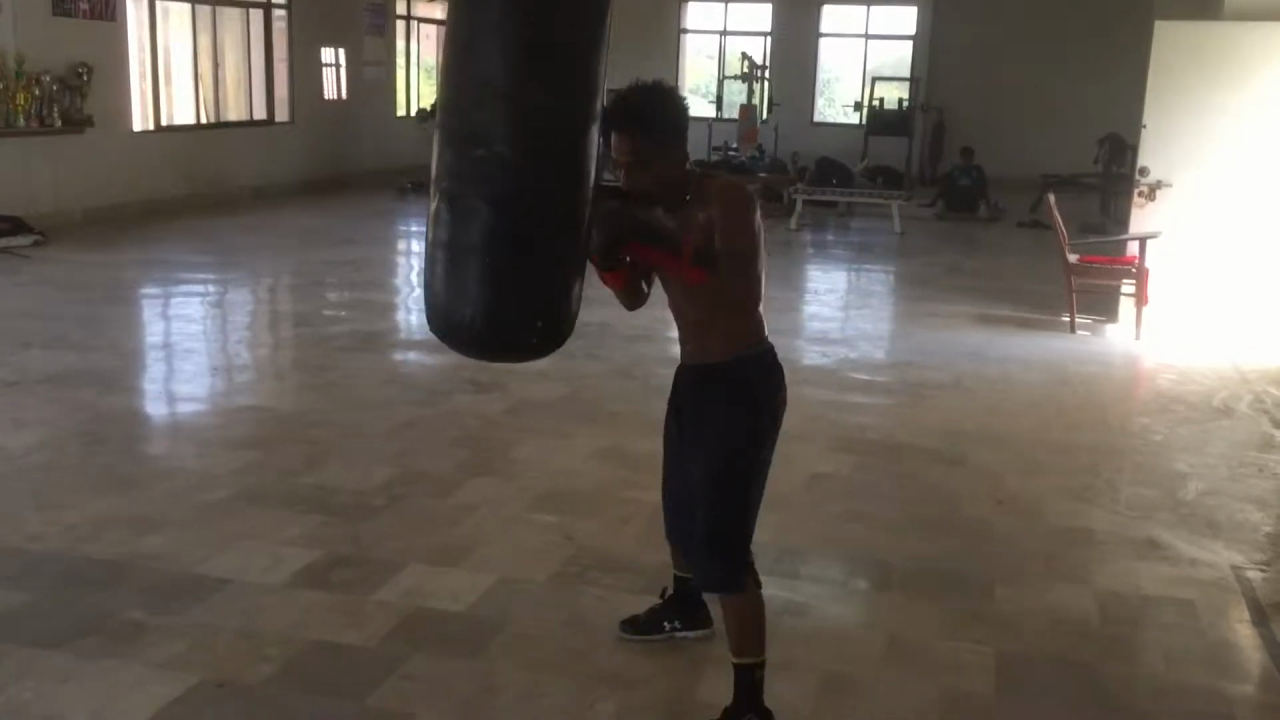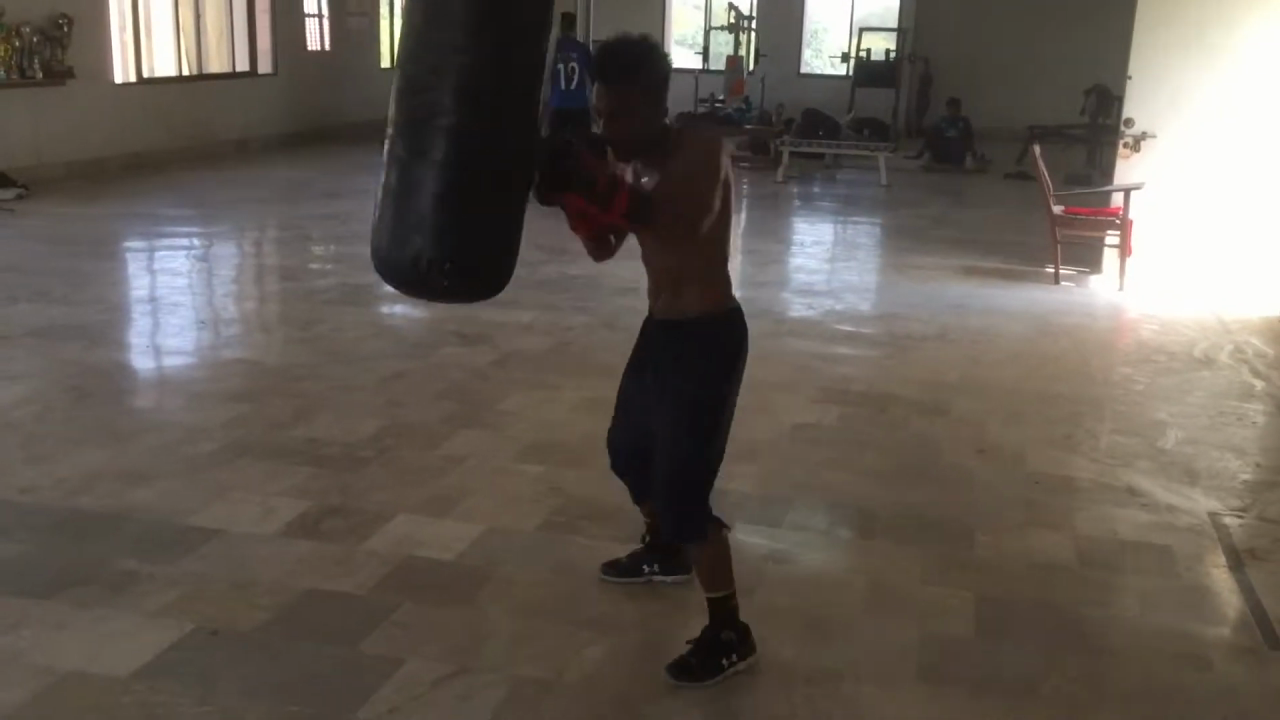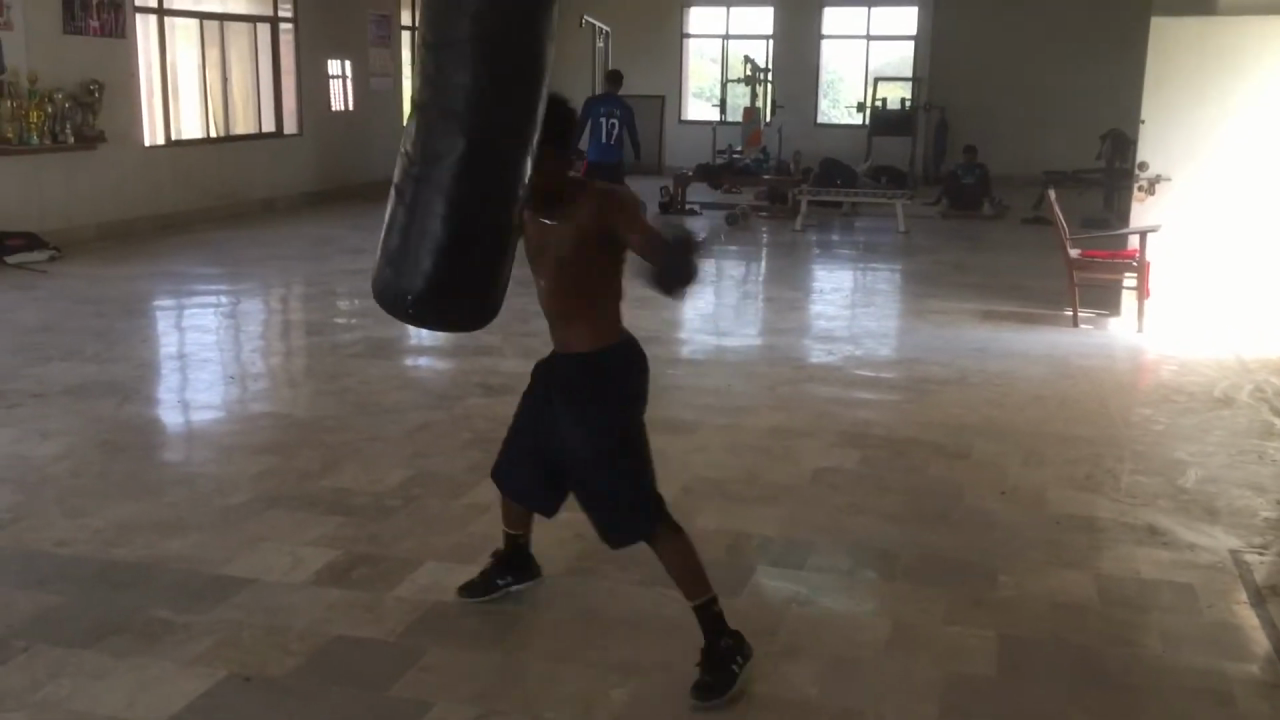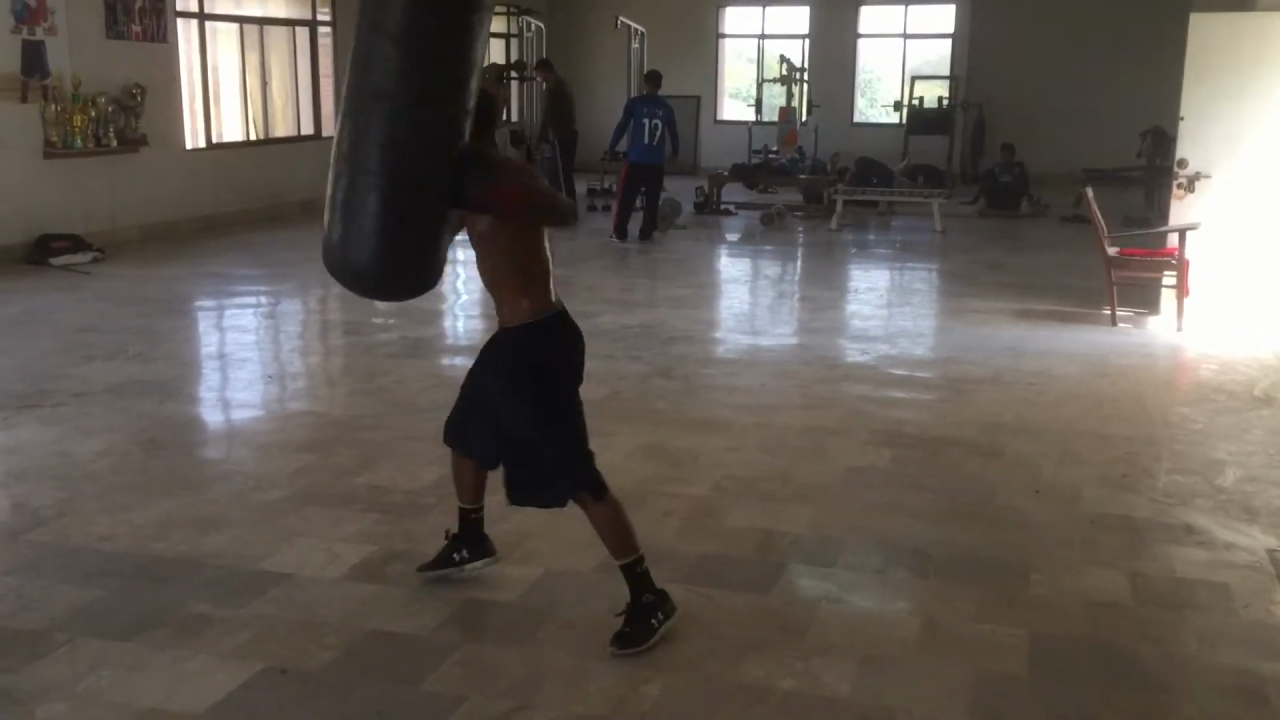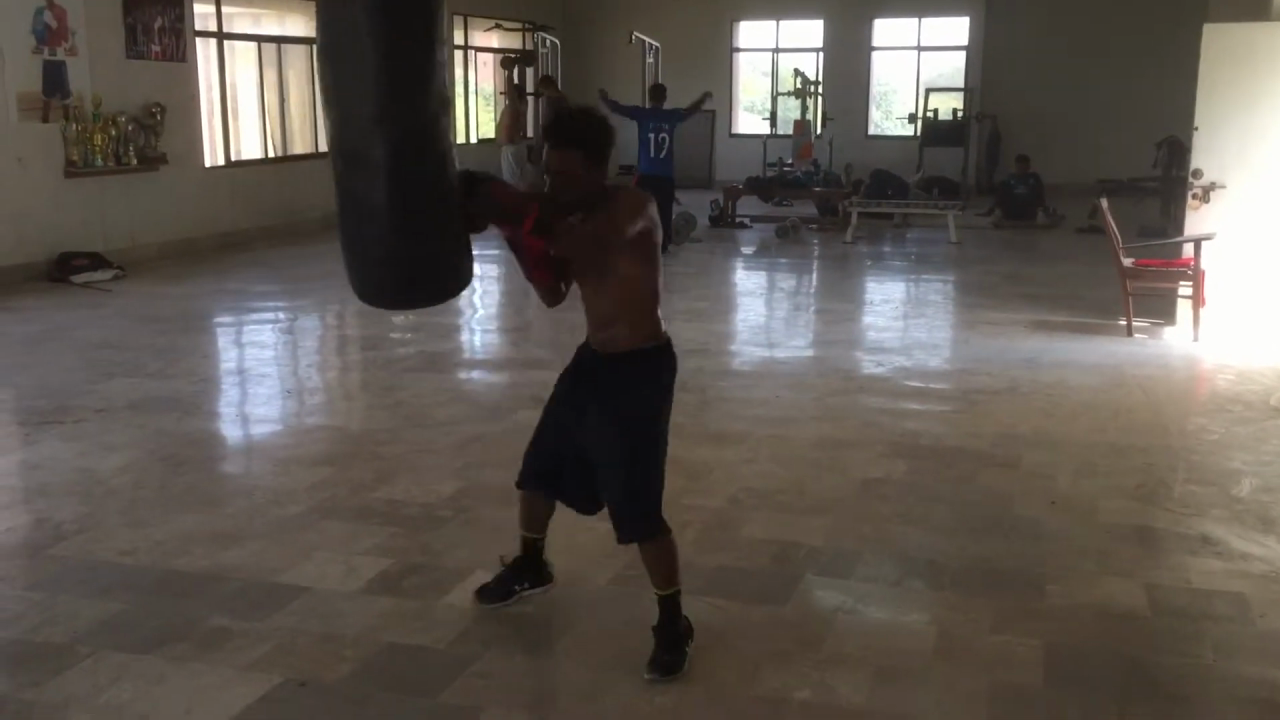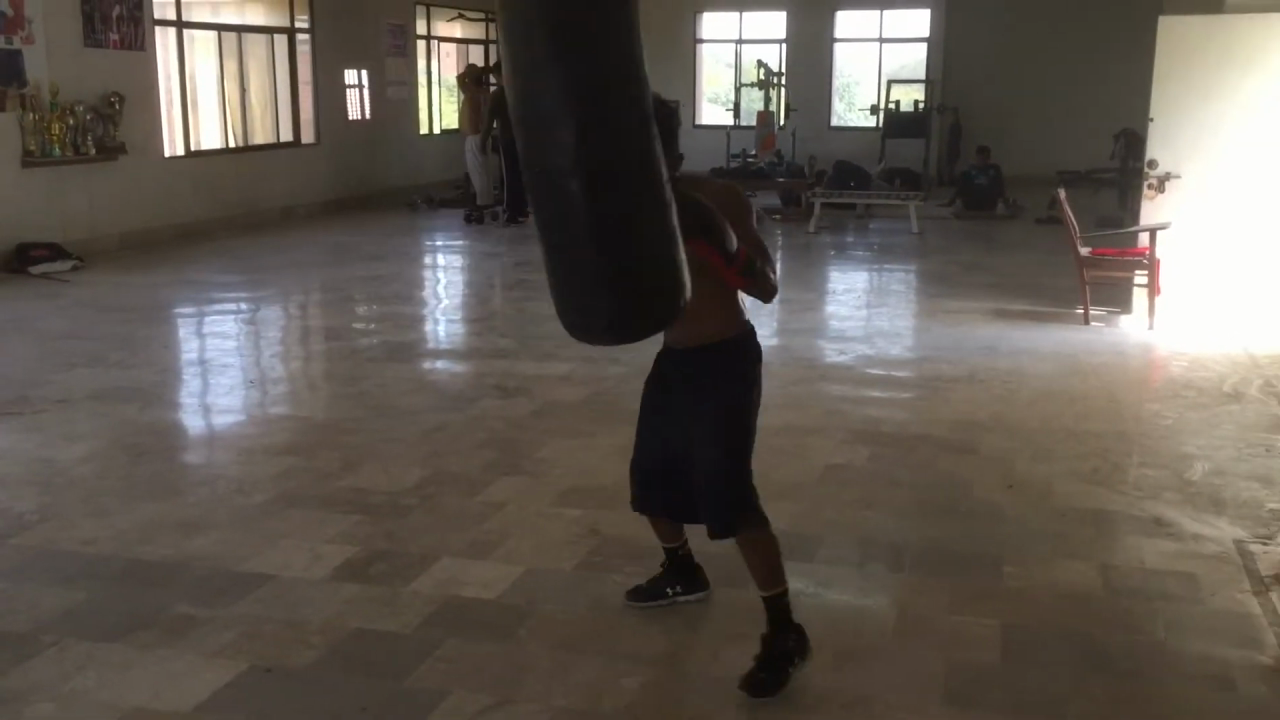
dt=0.7s
person 1, frame 1
left shoulder: (726, 199)
right shoulder: (651, 205)
left elbow: (736, 278)
right elbow: (632, 299)
left wrist: (649, 232)
right wrist: (610, 248)
left hip: (745, 381)
right hip: (694, 374)
left knee: (723, 543)
right knee: (683, 503)
right ankle: (685, 605)
person 1, frame 2
left shoulder: (702, 151)
right shoulder: (622, 158)
left elbow: (683, 229)
right elbow: (602, 248)
left wrist: (589, 185)
right wrist: (570, 187)
left hip: (709, 338)
right hip: (661, 328)
left knee: (683, 490)
right knee: (633, 450)
left ankle: (728, 633)
right ankle: (663, 549)
person 1, frame 3
left shoulder: (602, 202)
right shoulder: (528, 204)
left elbow: (660, 255)
left wrist: (677, 255)
left hip: (607, 371)
right hip: (562, 366)
left knee: (637, 510)
right knee: (518, 471)
left ankle: (722, 639)
right ankle: (513, 563)
person 1, frame 4
left shoulder: (510, 176)
right shoulder: (474, 182)
left elbow: (563, 212)
left wrist: (487, 193)
left hip: (541, 344)
right hip: (511, 338)
left knee: (572, 474)
right knee: (466, 433)
left ankle: (647, 597)
right ankle: (471, 539)
person 1, frame 5
left shoulder: (633, 207)
right shoulder: (564, 210)
left elbow: (588, 252)
right elbow: (551, 294)
left wrist: (513, 208)
right wrist: (516, 229)
left hip: (642, 367)
right hip: (593, 360)
left knee: (637, 504)
right knee: (542, 466)
left ankle: (673, 624)
right ankle: (530, 564)
person 1, frame 6
left shoulder: (722, 198)
left elbow: (767, 287)
left wrist: (712, 239)
left hip: (726, 360)
right hip: (673, 359)
left knee: (733, 499)
right knee: (651, 480)
left ankle: (783, 633)
right ankle: (682, 572)
